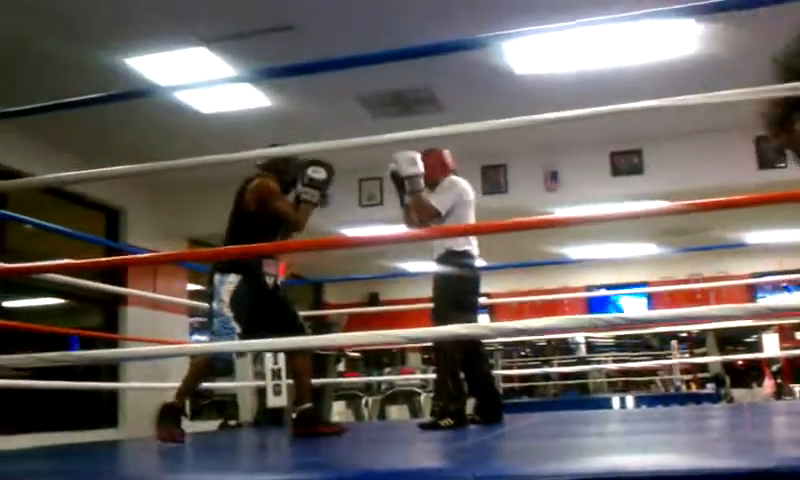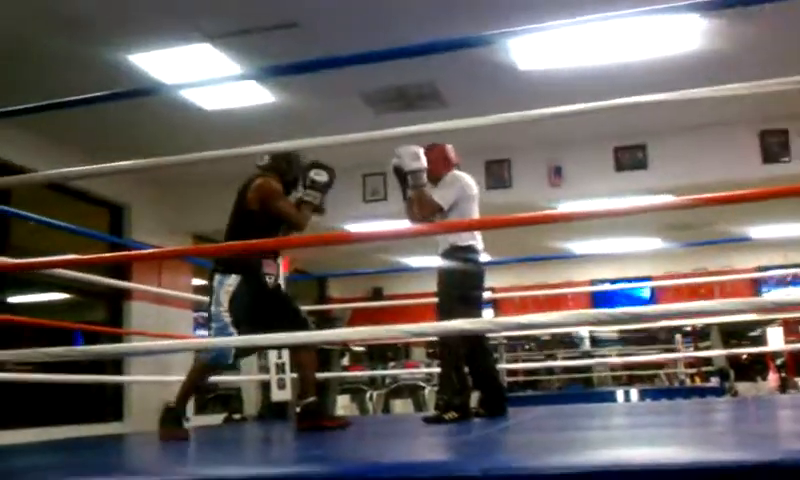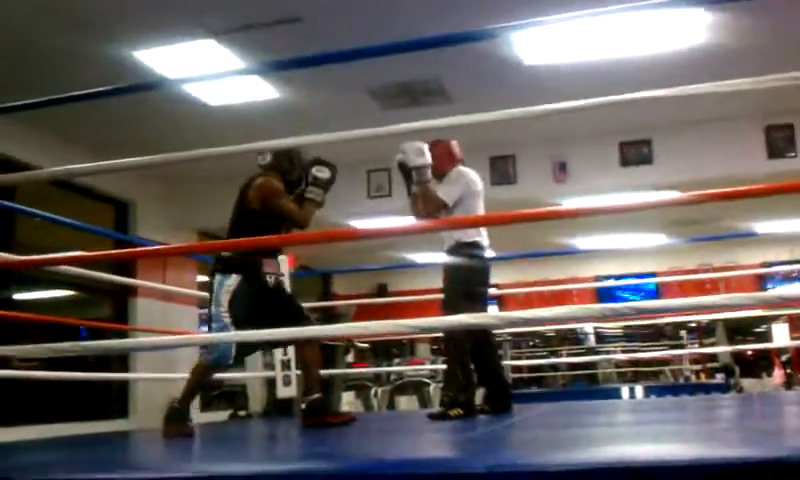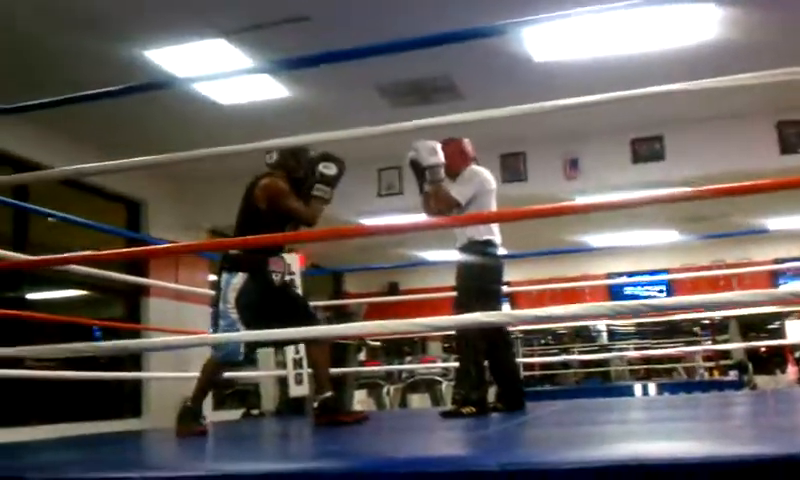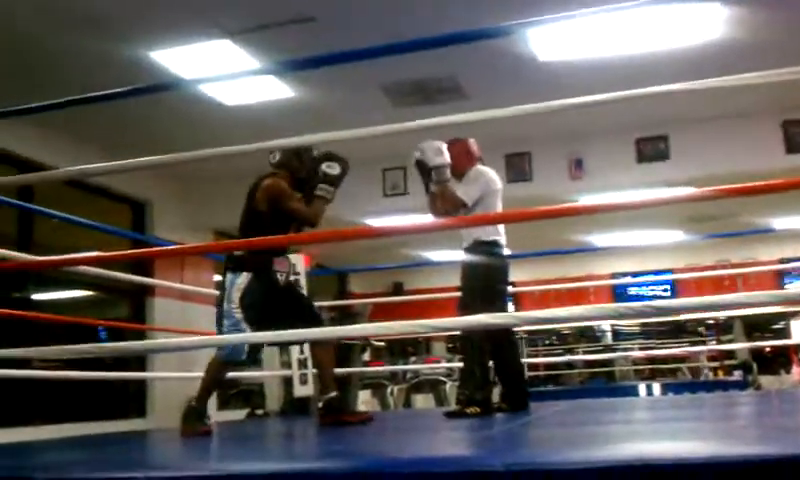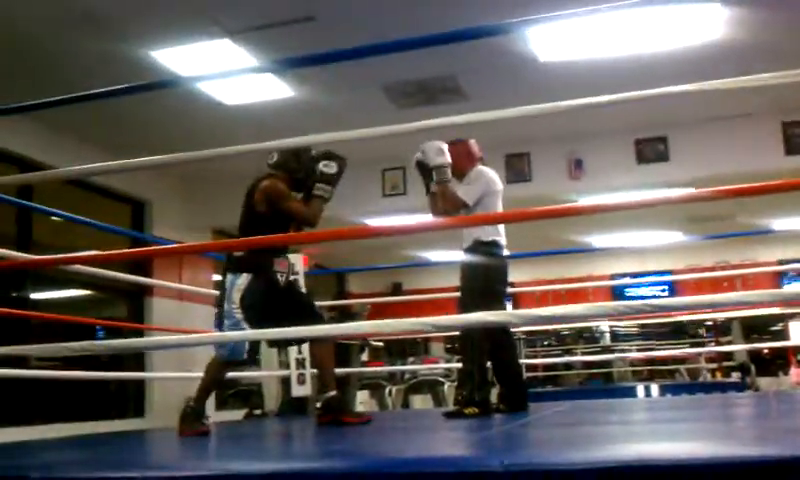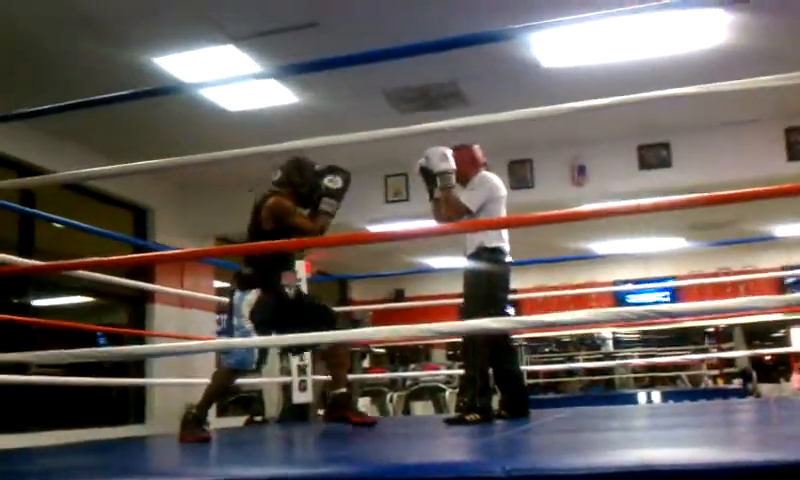
dt=0.1s
person 1, frame 1
left shoulder: (266, 192)
right shoulder: (263, 185)
left elbow: (282, 232)
right elbow: (296, 222)
left wrist: (306, 196)
right wrist: (313, 188)
left hip: (262, 278)
right hip: (236, 277)
left knee: (299, 339)
right knee: (222, 344)
left ankle: (305, 416)
right ankle: (172, 412)
person 1, frame 2
left shoulder: (269, 192)
right shoulder: (265, 185)
left elbow: (284, 229)
right elbow: (298, 223)
left wrist: (308, 200)
right wrist: (315, 190)
left hip: (262, 277)
right hip: (236, 277)
left knee: (303, 334)
right knee: (221, 348)
left ankle: (309, 410)
right ankle: (173, 414)
person 1, frame 3
left shoulder: (270, 190)
right shoulder: (266, 185)
left elbow: (282, 231)
right elbow: (301, 221)
left wrist: (302, 196)
right wrist: (317, 187)
left hip: (263, 277)
right hip: (237, 277)
right knee: (222, 349)
left ankle: (314, 407)
right ankle: (178, 413)
person 1, frame 4
left shoulder: (278, 190)
right shoulder: (271, 184)
left elbow: (289, 228)
right elbow: (309, 218)
left wrist: (309, 193)
right wrist: (325, 184)
left hip: (269, 275)
right hip: (244, 275)
left knee: (315, 329)
right knee: (231, 347)
left ankle: (327, 405)
right ankle: (191, 412)
person 1, frame 5
left shoulder: (281, 190)
right shoulder: (273, 185)
left elbow: (293, 228)
right elbow: (311, 219)
left wrist: (313, 191)
right wrist: (327, 184)
left hip: (274, 275)
right hip: (249, 276)
left knee: (319, 329)
right knee: (234, 347)
left ankle: (332, 405)
right ankle: (195, 412)
person 1, frame 6
left shoulder: (280, 191)
right shoulder: (271, 186)
left elbow: (293, 227)
right elbow: (310, 219)
left wrist: (312, 191)
right wrist: (325, 183)
left hip: (274, 275)
right hip: (249, 276)
left knee: (319, 328)
right knee: (234, 346)
left ankle: (331, 404)
right ankle: (193, 412)
person 1, frame 7
left shoulder: (287, 209)
right shoulder: (276, 203)
right elbow: (315, 232)
left wrist: (326, 201)
right wrist: (331, 195)
left hip: (284, 290)
right hip: (258, 291)
left knee: (335, 331)
right knee: (242, 357)
left ankle: (340, 404)
right ankle: (194, 420)
person 2, frame 1
left shoulder: (454, 184)
right shoulder: (444, 191)
left elbow: (423, 218)
right elbow: (415, 225)
left wrist: (414, 181)
right wrist: (404, 192)
left hip: (455, 266)
right hip: (458, 268)
left knee: (448, 339)
right knee: (465, 339)
left ankle: (450, 410)
right ankle: (488, 407)
person 2, frame 2
left shoulder: (457, 179)
right shoulder: (448, 186)
left elbow: (425, 213)
right elbow: (417, 219)
left wrist: (416, 176)
right wrist: (407, 185)
left hip: (460, 261)
right hip: (464, 263)
left knee: (453, 332)
right knee: (470, 333)
left ankle: (454, 403)
right ankle: (492, 400)
person 2, frame 3
left shoulder: (461, 175)
right shoulder: (453, 182)
left elbow: (429, 209)
right elbow: (422, 215)
left wrist: (421, 172)
right wrist: (411, 181)
left hip: (465, 257)
right hip: (469, 259)
left knee: (458, 328)
right knee: (475, 329)
left ankle: (460, 400)
right ankle: (497, 397)
person 2, frame 4
left shoulder: (474, 174)
right shoulder: (464, 181)
left elbow: (442, 207)
right elbow: (434, 212)
left wrist: (434, 170)
right wrist: (423, 179)
left hip: (478, 255)
right hip: (482, 257)
left knee: (470, 326)
right knee: (490, 327)
left ankle: (472, 398)
right ankle: (510, 395)
person 2, frame 5
left shoulder: (481, 174)
right shoulder: (470, 181)
left elbow: (448, 208)
right elbow: (439, 212)
left wrist: (440, 170)
right wrist: (429, 179)
left hip: (484, 256)
right hip: (487, 258)
left knee: (475, 327)
right knee: (495, 327)
left ankle: (476, 398)
right ankle: (514, 395)
person 2, frame 6
left shoulder: (481, 174)
right shoulder: (470, 181)
left elbow: (448, 209)
right elbow: (439, 212)
left wrist: (441, 170)
right wrist: (429, 178)
left hip: (484, 257)
right hip: (487, 259)
left knee: (474, 327)
right knee: (494, 328)
left ankle: (475, 398)
right ankle: (513, 395)
person 2, frame 7
left shoulder: (485, 180)
right shoulder: (475, 187)
left elbow: (452, 215)
right elbow: (442, 217)
left wrist: (444, 175)
right wrist: (433, 184)
left hip: (487, 263)
right hip: (489, 264)
left knee: (477, 333)
right knee: (495, 335)
left ankle: (477, 405)
right ankle: (515, 402)
